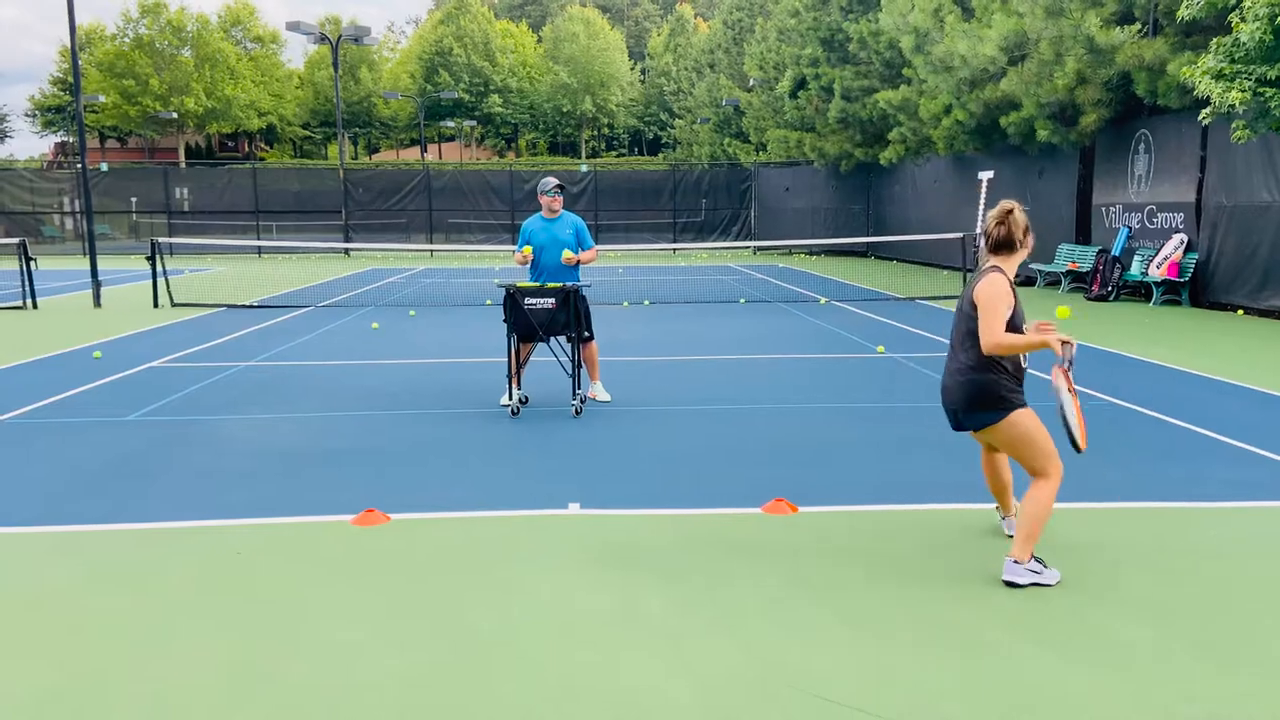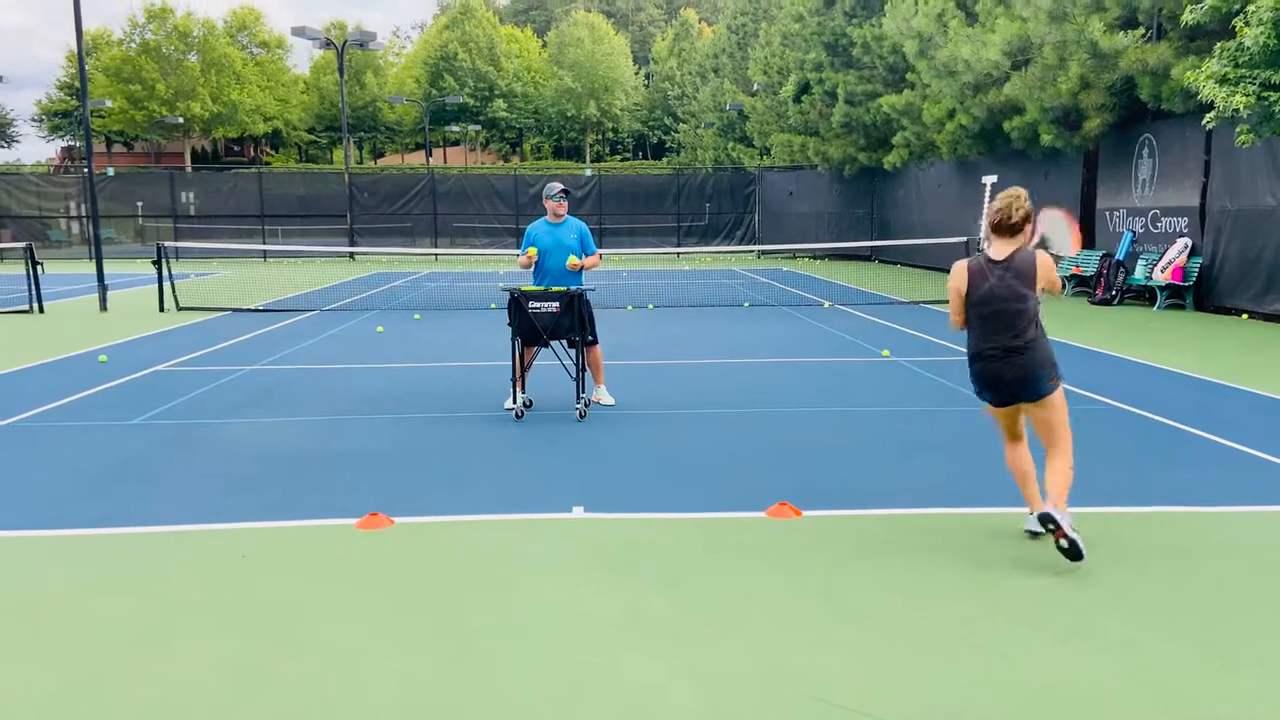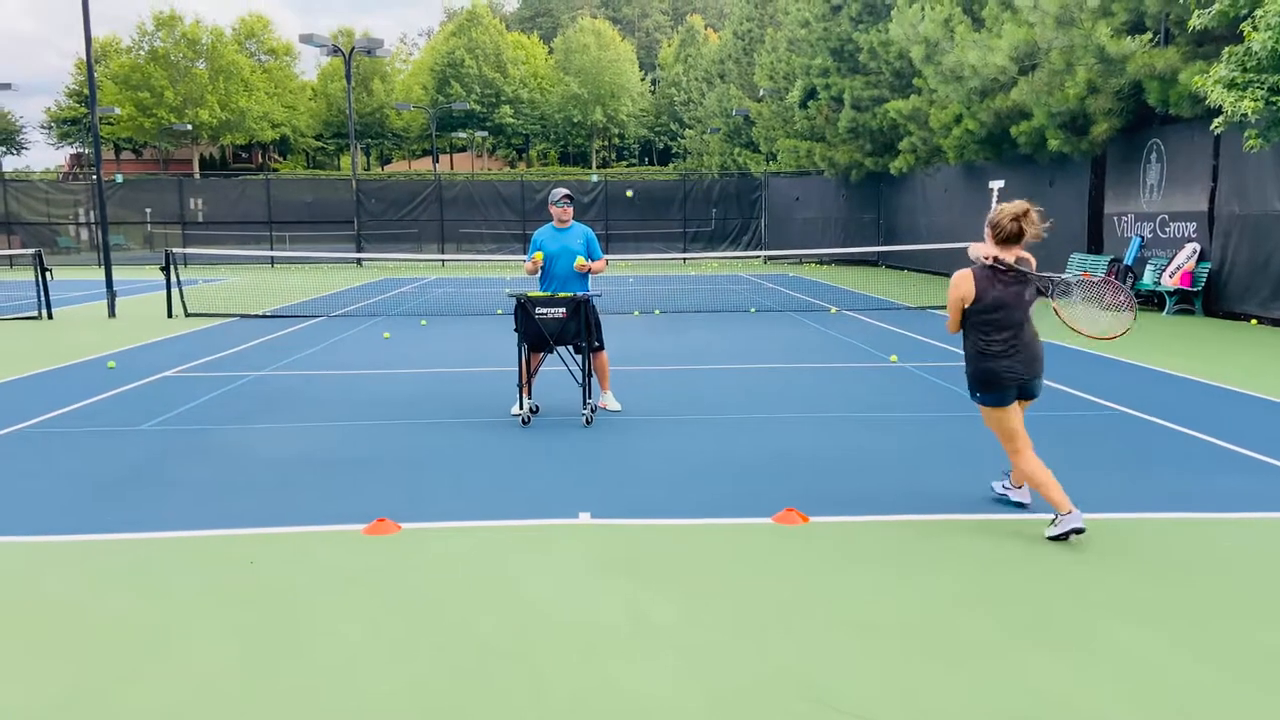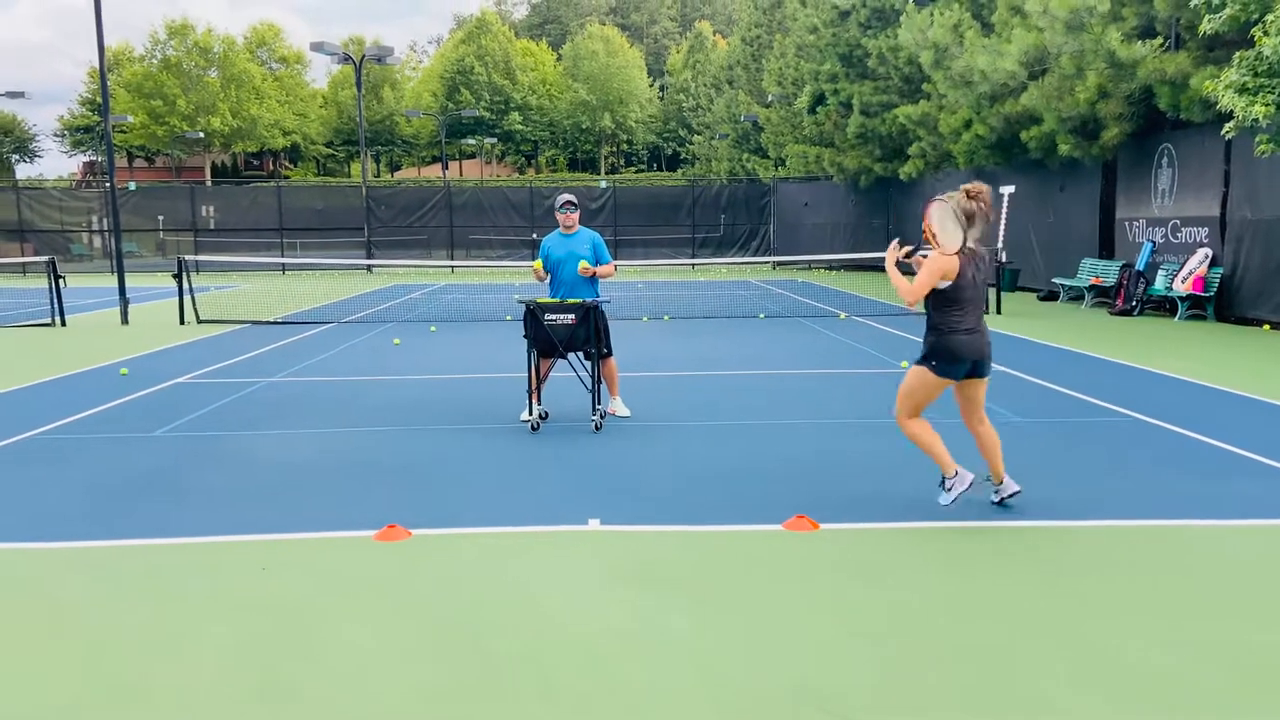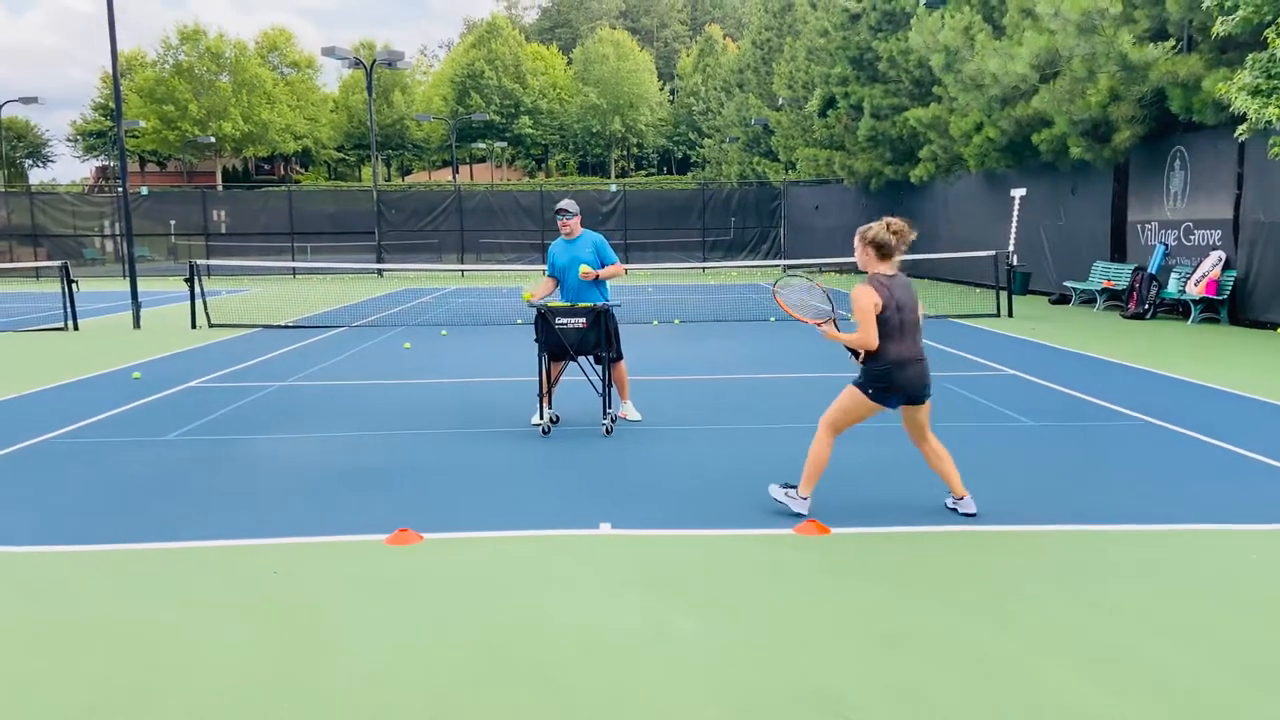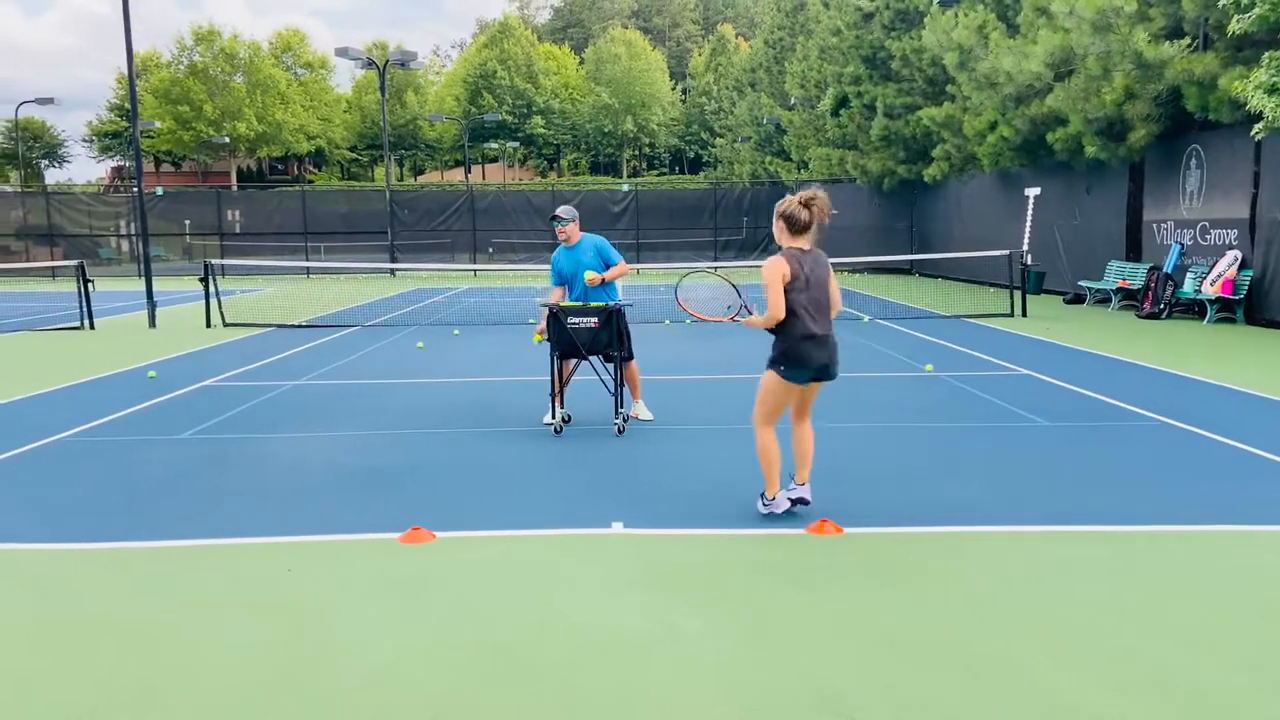
dt=0.3s
person 1, frame 1
left shoulder: (981, 280)
right shoulder: (996, 282)
right elbow: (992, 345)
left wrist: (1029, 330)
right wrist: (1043, 342)
left hip: (958, 393)
right hip: (988, 393)
left knee: (993, 446)
right knee: (1049, 472)
left ankle: (1010, 517)
right ankle: (1019, 562)
person 1, frame 2
left shoulder: (962, 271)
right shoulder: (1038, 262)
left elbow: (958, 323)
right elbow: (1055, 287)
left hip: (988, 373)
right hip: (1034, 368)
left knee: (1013, 439)
right knee: (1060, 450)
left ankle: (1037, 512)
right ankle: (1056, 512)
person 1, frame 3
left shoulder: (965, 279)
right shoulder: (1027, 267)
left elbow: (952, 325)
right elbow: (995, 271)
right wrist: (982, 254)
left hip: (991, 374)
right hip: (1028, 366)
left knee: (1019, 452)
right knee: (1011, 430)
left ankle: (1066, 512)
right ankle: (1017, 485)
person 1, frame 4
left shoulder: (944, 258)
right shoulder: (975, 253)
left elbow: (910, 297)
left wrist: (890, 265)
right wrist: (925, 266)
left hip: (946, 348)
right hip: (977, 346)
left knee: (906, 416)
right knee: (976, 418)
left ankle: (954, 474)
right ankle: (1002, 483)
person 1, frame 5
left shoulder: (865, 292)
right shoulder: (905, 283)
left elbow: (868, 343)
left wrist: (832, 333)
left hip: (881, 378)
right hip: (917, 375)
left knee: (826, 428)
right knee: (923, 438)
left ankle: (801, 495)
right ankle: (963, 498)
person 1, frame 6
left shoulder: (776, 264)
right shoulder: (821, 259)
left elbow: (776, 315)
right elbow: (835, 306)
left wrist: (754, 321)
left hip: (793, 353)
right hip: (826, 351)
left knee: (763, 422)
right knee: (801, 418)
left ankle: (773, 496)
right ankle: (801, 487)
person 2, frame 1
left shoulder: (575, 222)
right shoulder: (529, 225)
left elbow: (592, 252)
right elbow: (519, 256)
left wrist: (577, 259)
right wrist: (523, 258)
left knee: (586, 340)
right knee: (523, 341)
left ankle: (596, 386)
person 2, frame 2
left shoulder: (579, 227)
right shoulder: (534, 229)
left elbow: (595, 258)
right elbow: (521, 261)
left wrist: (581, 265)
right wrist: (528, 260)
left knee: (591, 343)
right knee: (527, 345)
left ankle: (599, 389)
right ankle: (518, 392)
person 2, frame 3
left shoulder: (585, 232)
right shoulder: (540, 235)
left elbow: (601, 264)
right elbow: (529, 268)
left wrist: (589, 267)
right wrist: (533, 265)
left knee: (597, 349)
right knee: (533, 350)
left ankle: (606, 395)
right ankle: (524, 398)
person 2, frame 4
left shoulder: (592, 237)
right shoulder: (548, 242)
left elbow: (610, 269)
right elbow: (541, 275)
left wrist: (594, 271)
right wrist: (538, 274)
left knee: (605, 355)
right knee: (543, 356)
left ankle: (615, 401)
right ankle: (533, 404)
person 2, frame 5
left shoulder: (595, 240)
right shoulder: (554, 248)
left elbow: (618, 269)
right elbow: (552, 280)
left wrist: (596, 274)
right wrist: (537, 295)
left knee: (615, 359)
right knee: (553, 359)
left ankle: (625, 405)
person 2, frame 6
left shoulder: (597, 243)
right shoulder: (557, 256)
left elbow: (623, 267)
right elbow: (558, 290)
left wrist: (602, 278)
right wrist: (545, 319)
left knee: (626, 359)
right knee: (563, 358)
left ankle: (637, 404)
right ankle: (556, 407)
